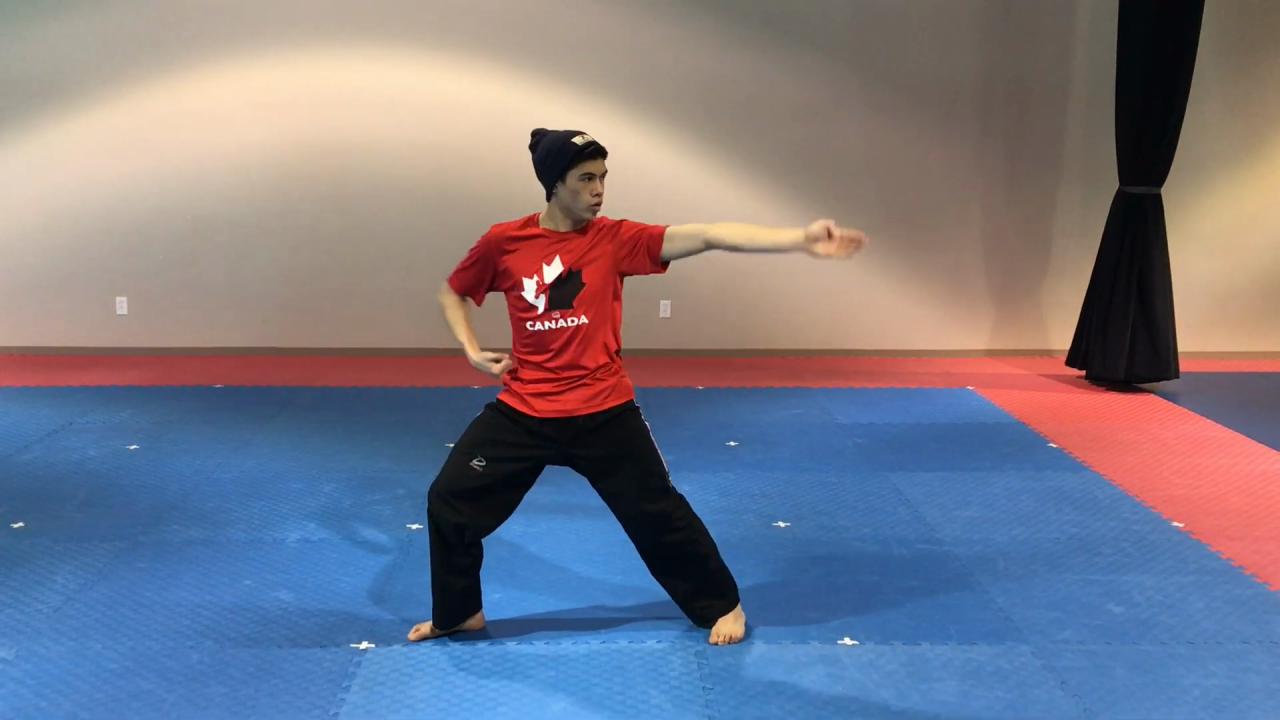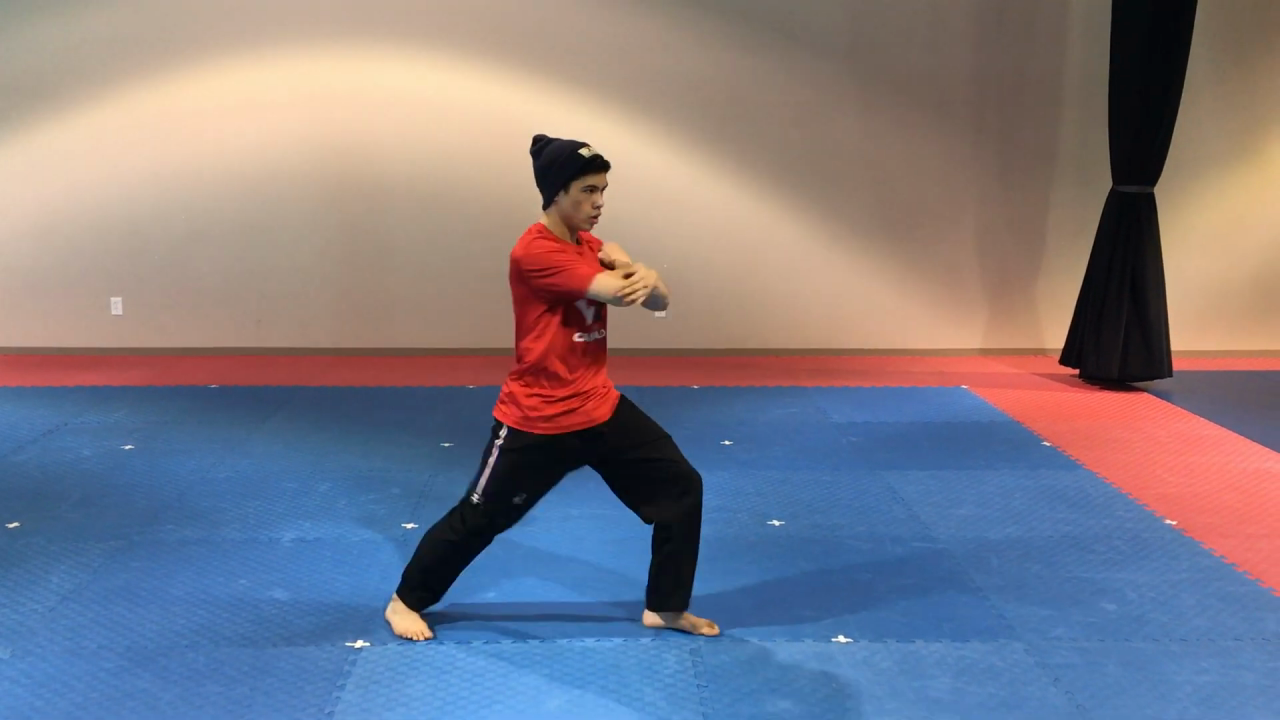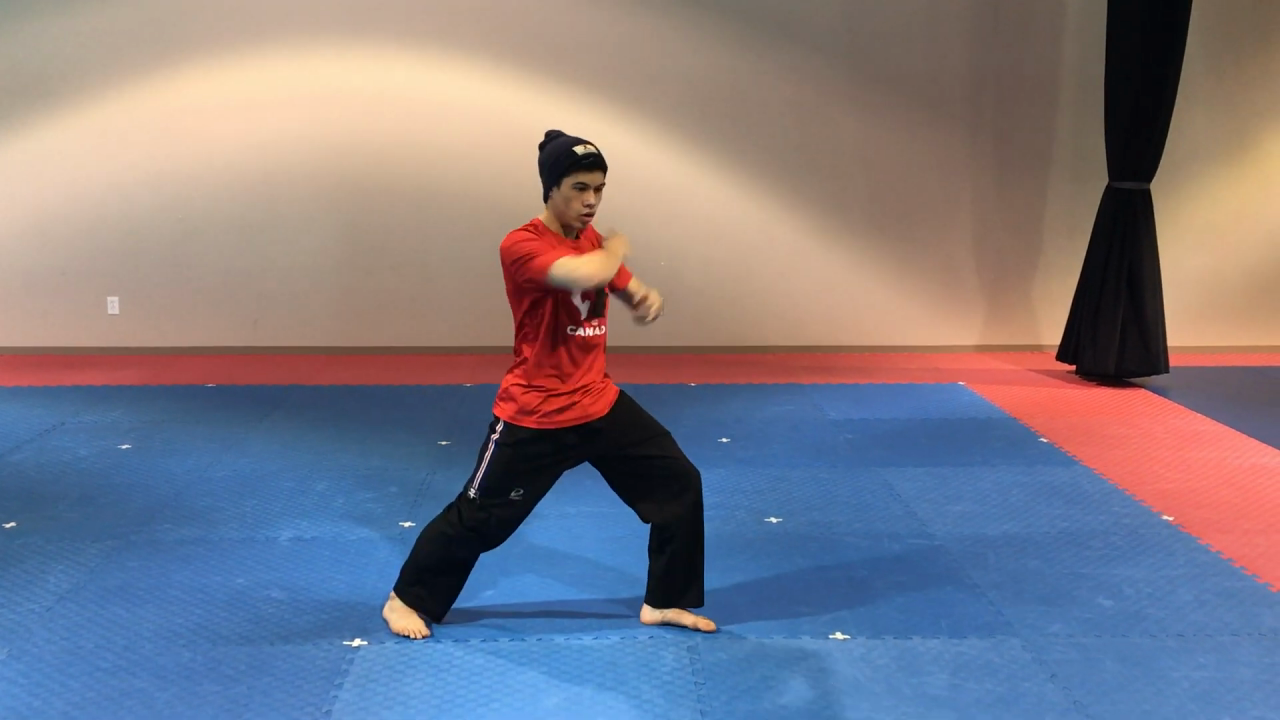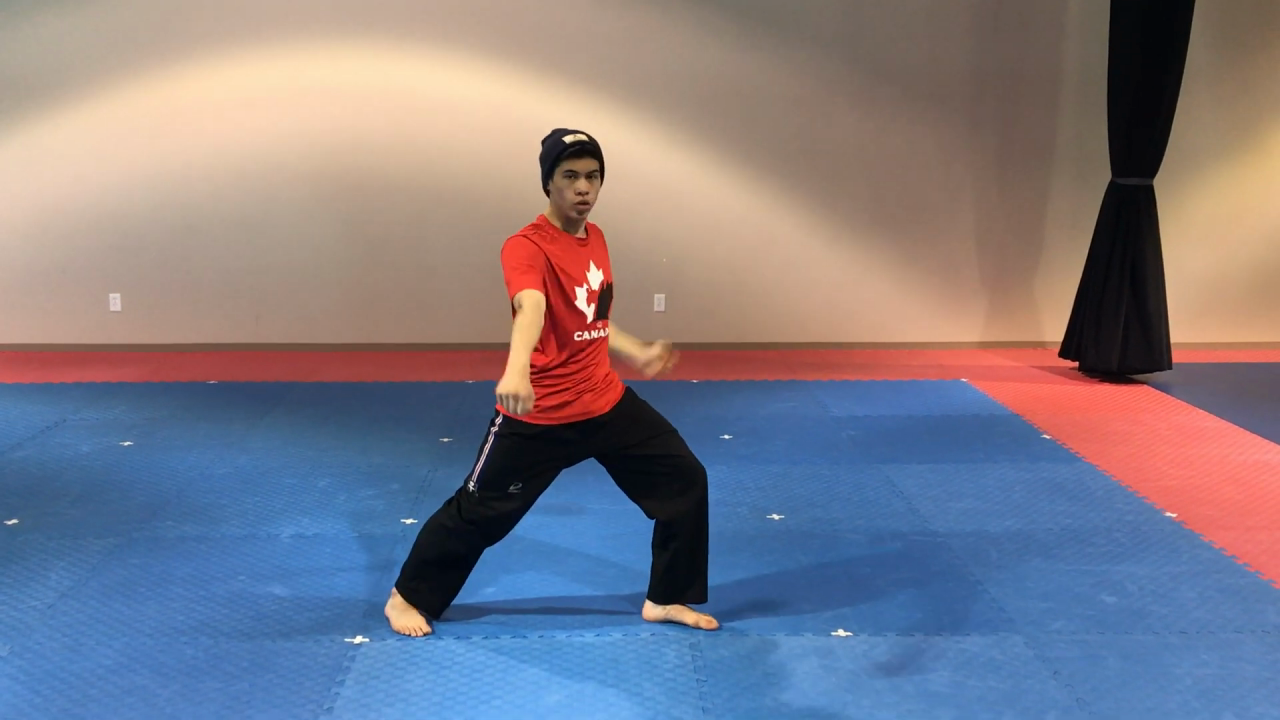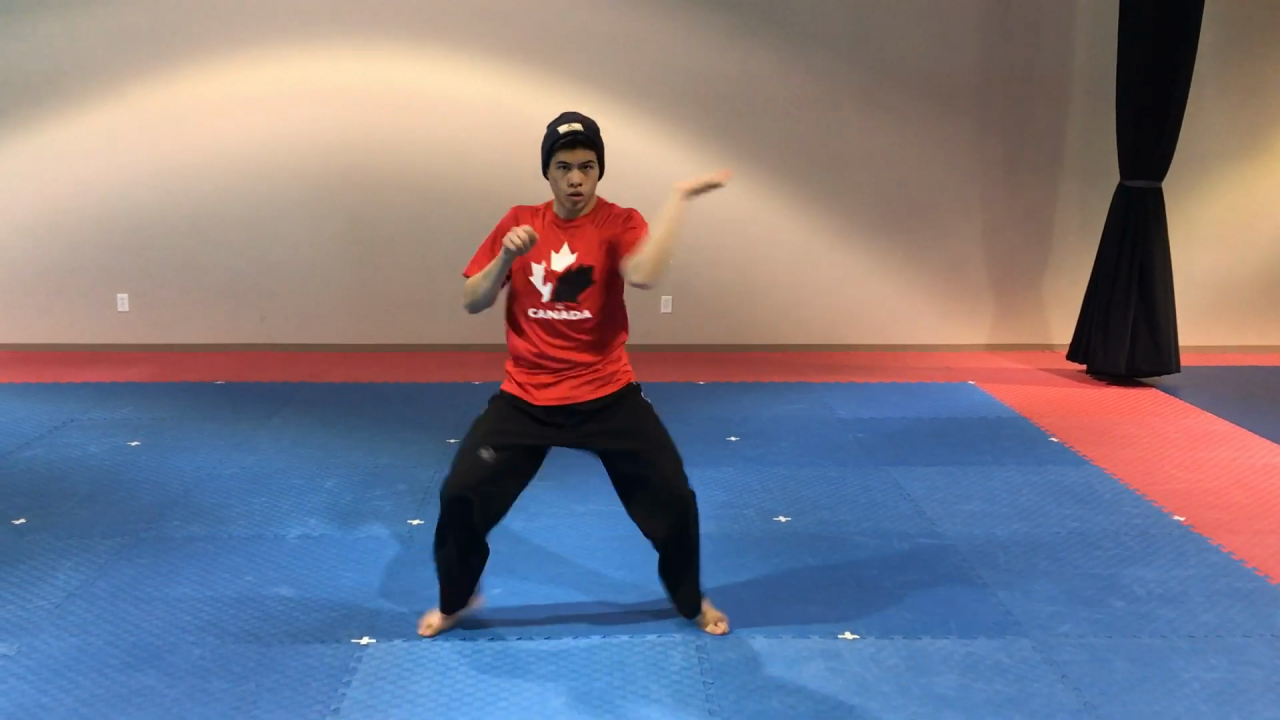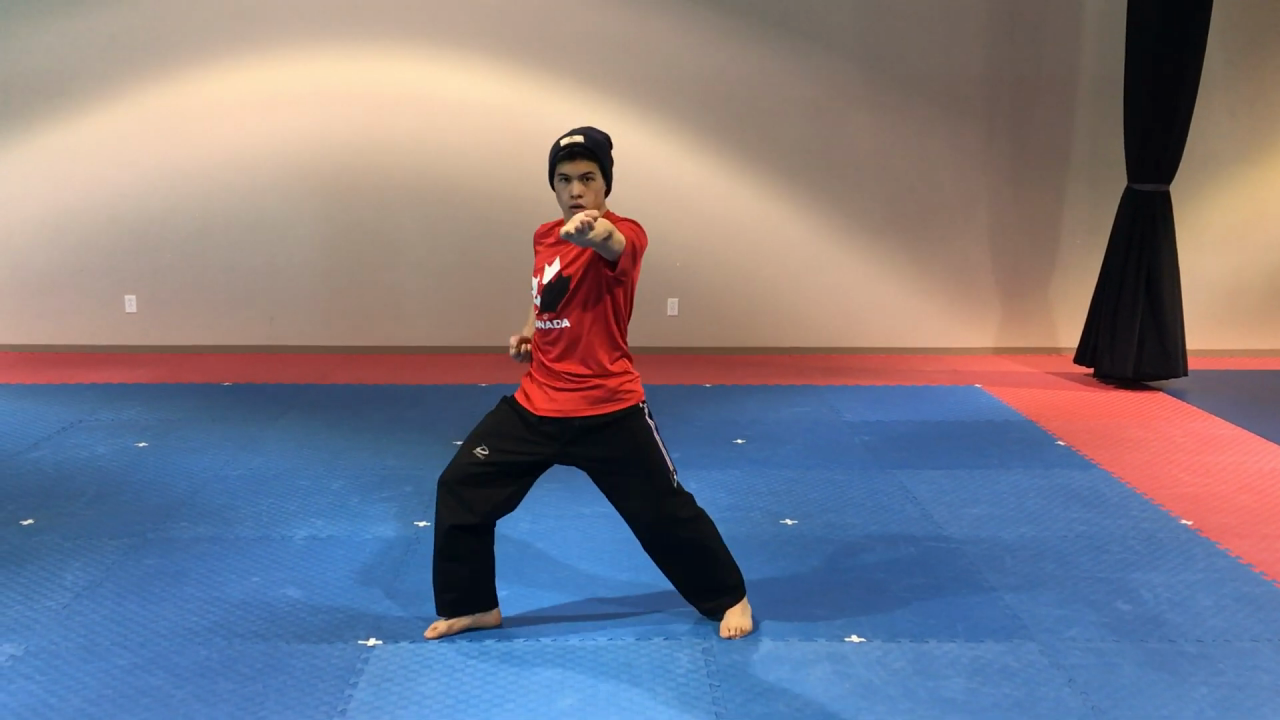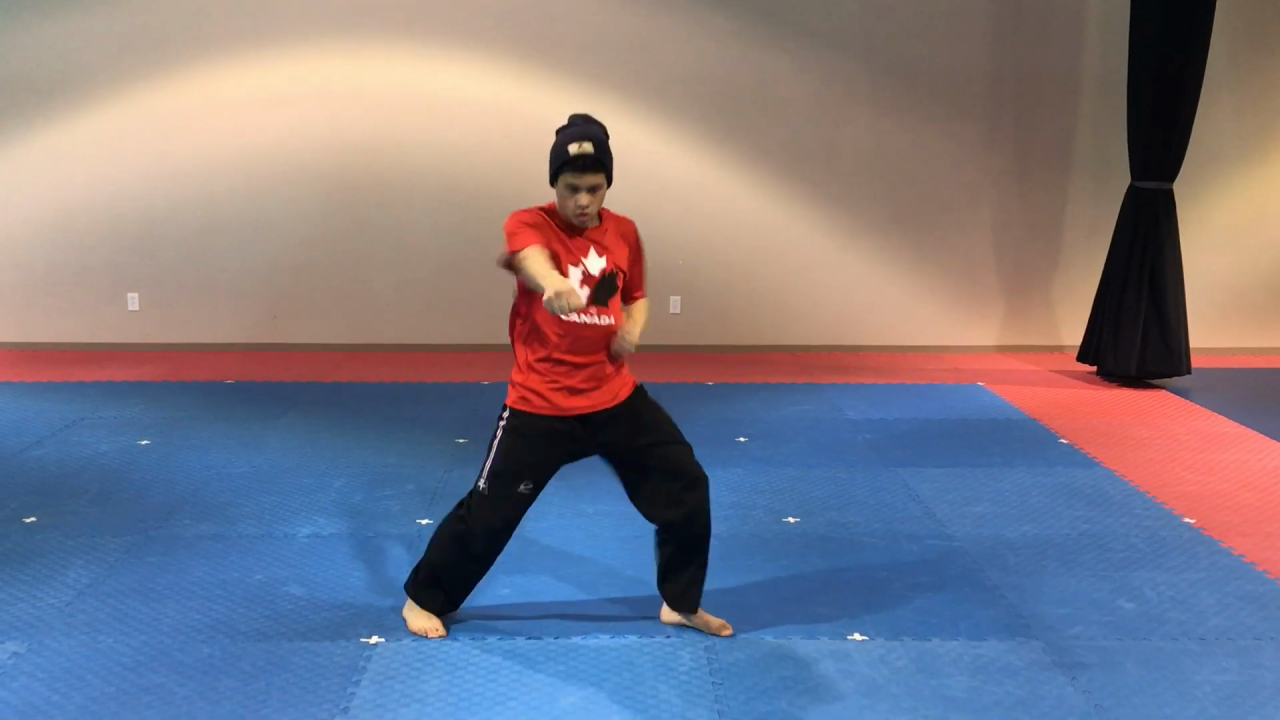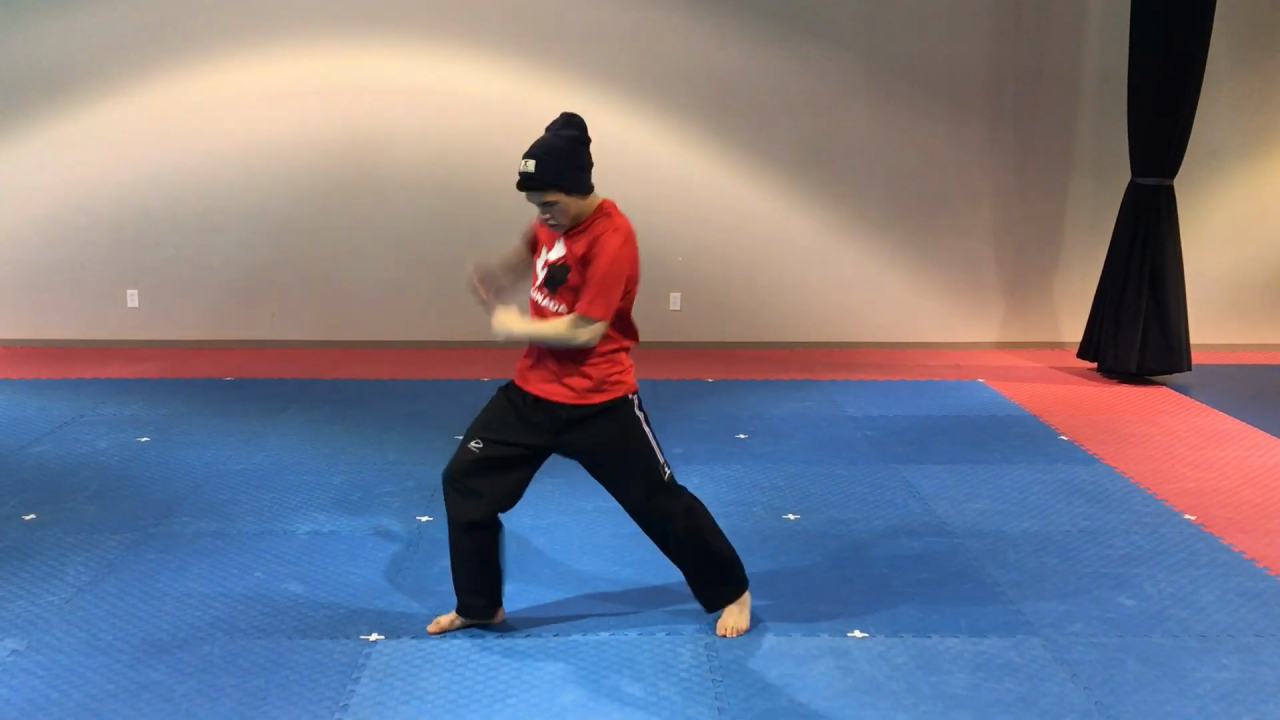
dt=0.4s
person 1, frame 1
left shoulder: (617, 239)
right shoulder: (503, 240)
left elbow: (707, 237)
right elbow: (453, 291)
left wrist: (801, 237)
right wrist: (472, 349)
left hip: (604, 411)
right hip: (522, 410)
left knee: (659, 512)
right knee: (449, 499)
left ankle: (723, 605)
right ankle: (455, 613)
person 1, frame 2
left shoulder: (591, 248)
right shoulder: (534, 253)
left elbow: (658, 297)
right elbow: (615, 290)
left wrist: (644, 277)
right wrist: (627, 277)
left hip: (600, 409)
right hip: (536, 422)
left knee: (680, 487)
right knee: (478, 517)
left ankle: (667, 605)
right ankle: (406, 600)
person 1, frame 3
left shoulder: (589, 241)
right shoulder: (521, 245)
left elbow: (627, 288)
right elbow: (583, 275)
left wrist: (647, 299)
right wrist: (616, 248)
left hip: (601, 405)
right hip: (533, 417)
left knee: (680, 484)
right knee: (479, 516)
left ankle: (666, 601)
right ankle: (406, 599)
person 1, frame 4
left shoulder: (594, 237)
right shoulder: (526, 246)
right elbow: (531, 310)
left wrist: (636, 353)
right wrist: (515, 371)
left hip: (607, 402)
right hip: (542, 413)
left knee: (685, 480)
right knee: (478, 511)
left ankle: (668, 597)
right ankle: (408, 595)
person 1, frame 5
left shoulder: (622, 223)
right shoulder: (520, 222)
left elbow: (640, 274)
right elbow: (472, 300)
left wrist: (679, 198)
right wrist: (506, 258)
left hip: (607, 393)
right hip: (526, 396)
left knee: (671, 492)
right knee: (465, 491)
left ankle: (689, 599)
right ankle: (454, 598)
person 1, frame 6
left shoulder: (626, 235)
right shoulder: (545, 236)
left elbow: (607, 244)
left wrist: (589, 230)
right wrist: (530, 333)
left hip: (609, 411)
right hip: (535, 405)
left knee: (665, 512)
right knee: (459, 488)
left ankle: (730, 598)
right ankle: (474, 604)
person 1, frame 7
left shoulder: (624, 232)
right shoulder: (528, 224)
right elbow: (529, 261)
left wrist: (630, 329)
right wrist: (552, 283)
left hip: (616, 399)
right hip: (540, 404)
left knee: (686, 485)
right knee: (489, 512)
left ankle: (682, 603)
right ankle: (424, 598)
person 1, frame 8
left shoulder: (613, 235)
right shoulder: (551, 217)
left elbow: (583, 331)
right elbow: (530, 257)
left wrist: (516, 326)
right wrist: (497, 278)
left hip: (602, 399)
right hip: (533, 390)
left knee: (660, 503)
right knee: (464, 480)
left ankle: (731, 593)
right ankle: (478, 604)
